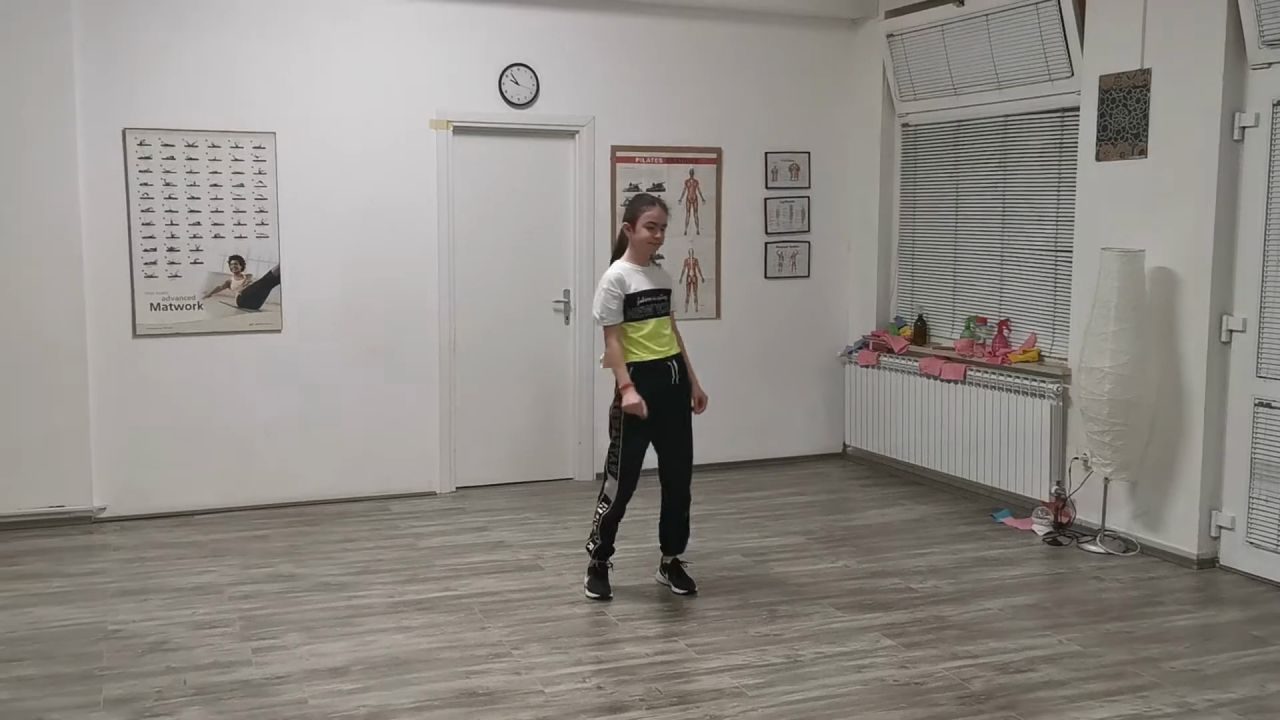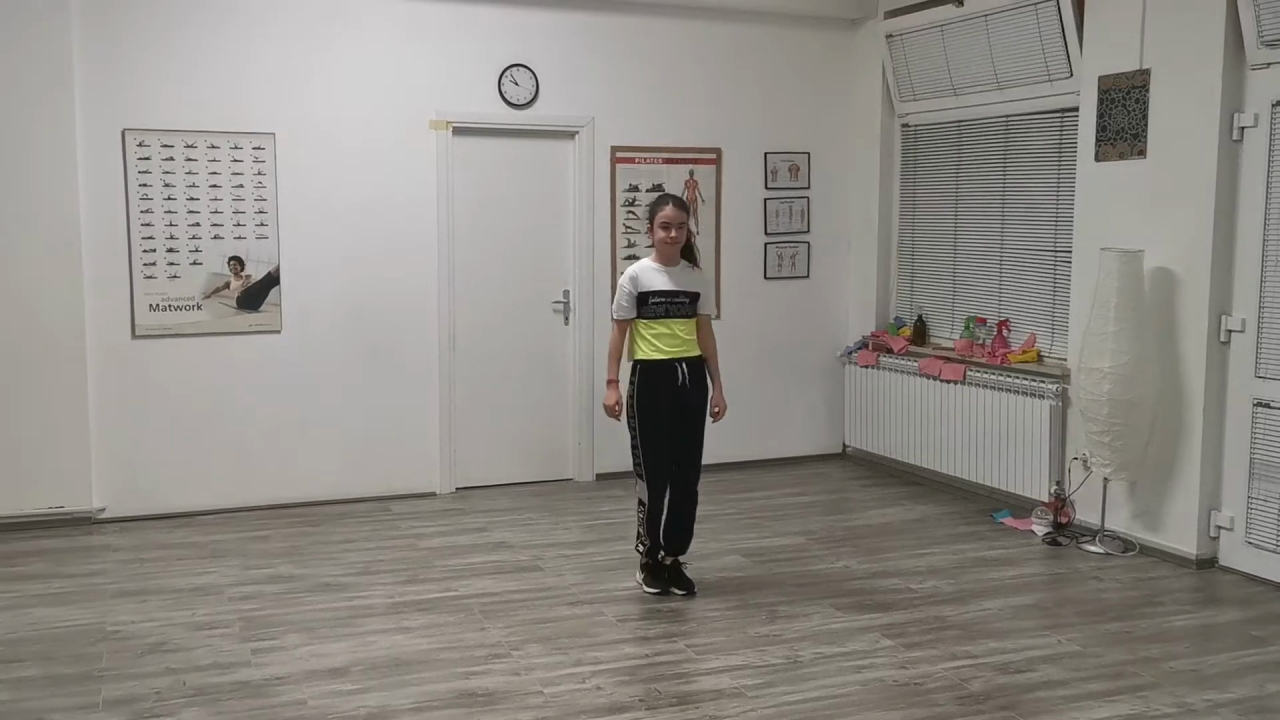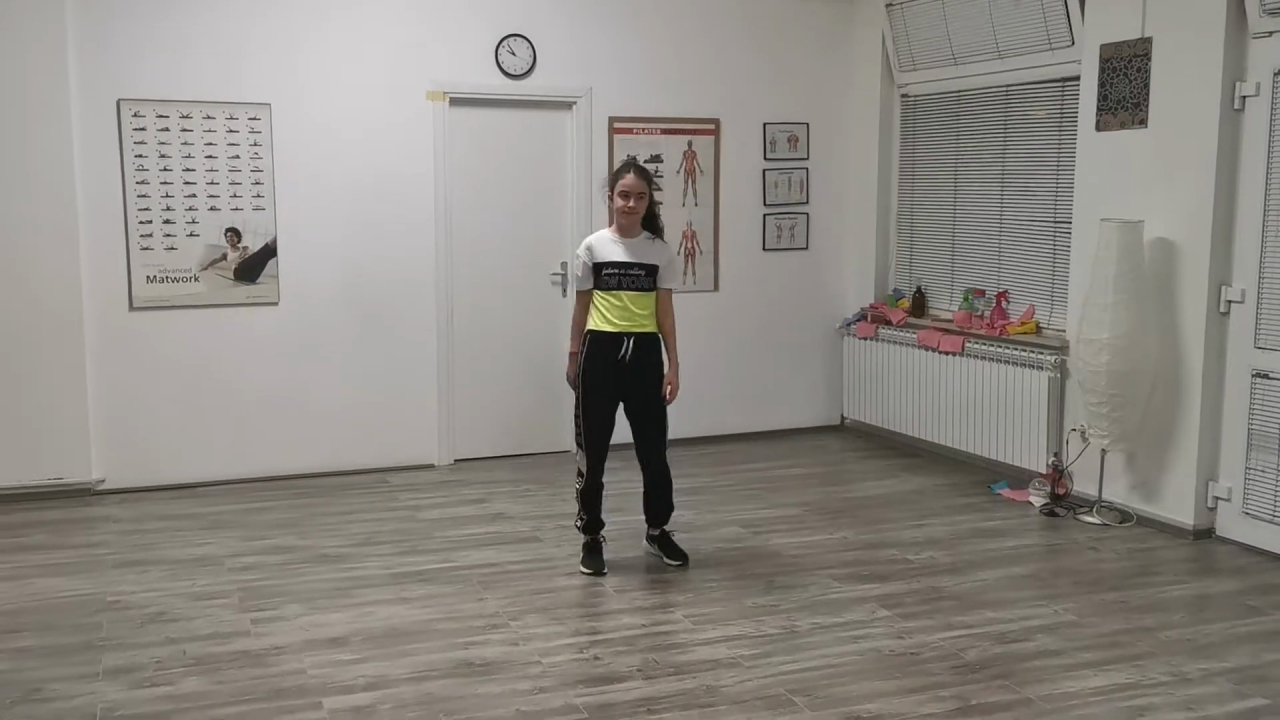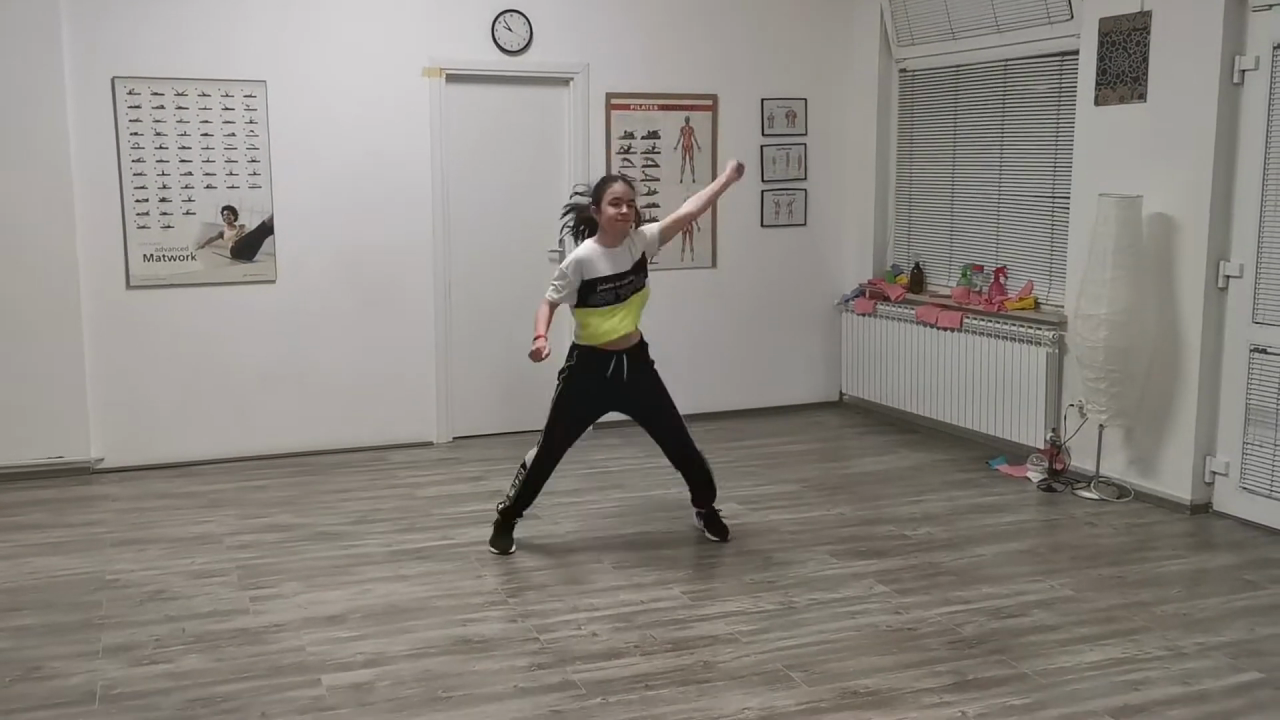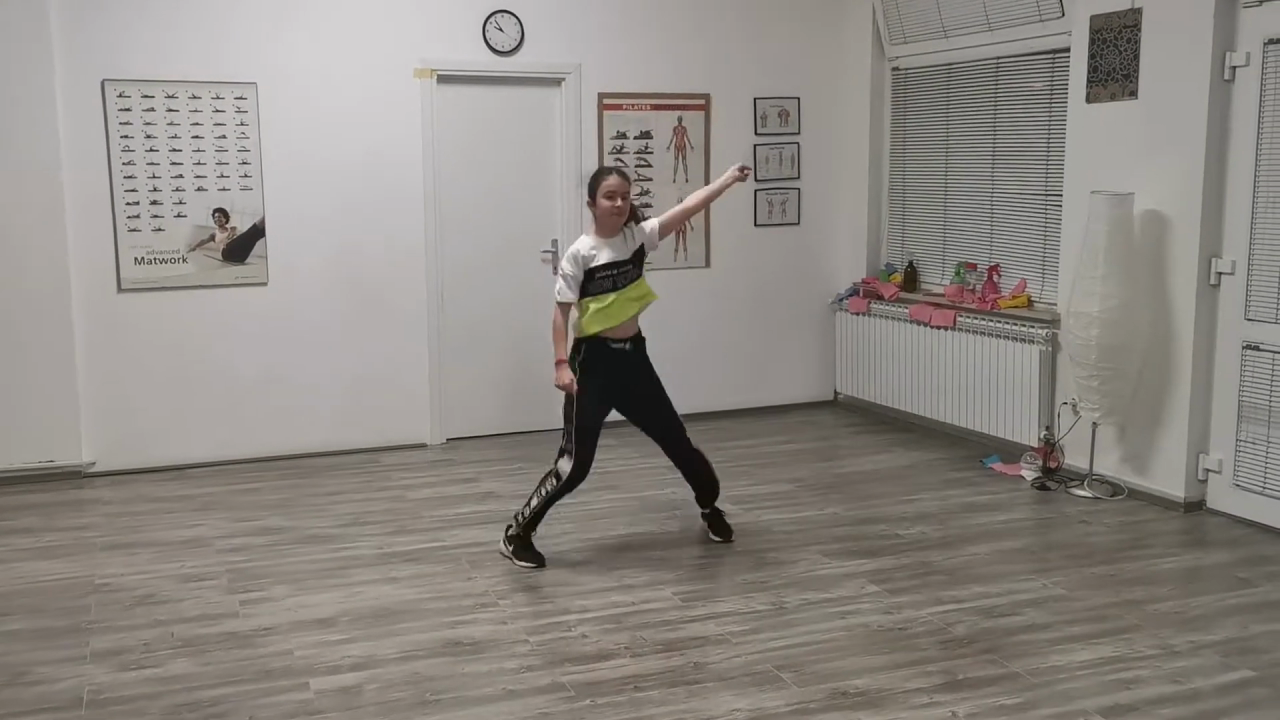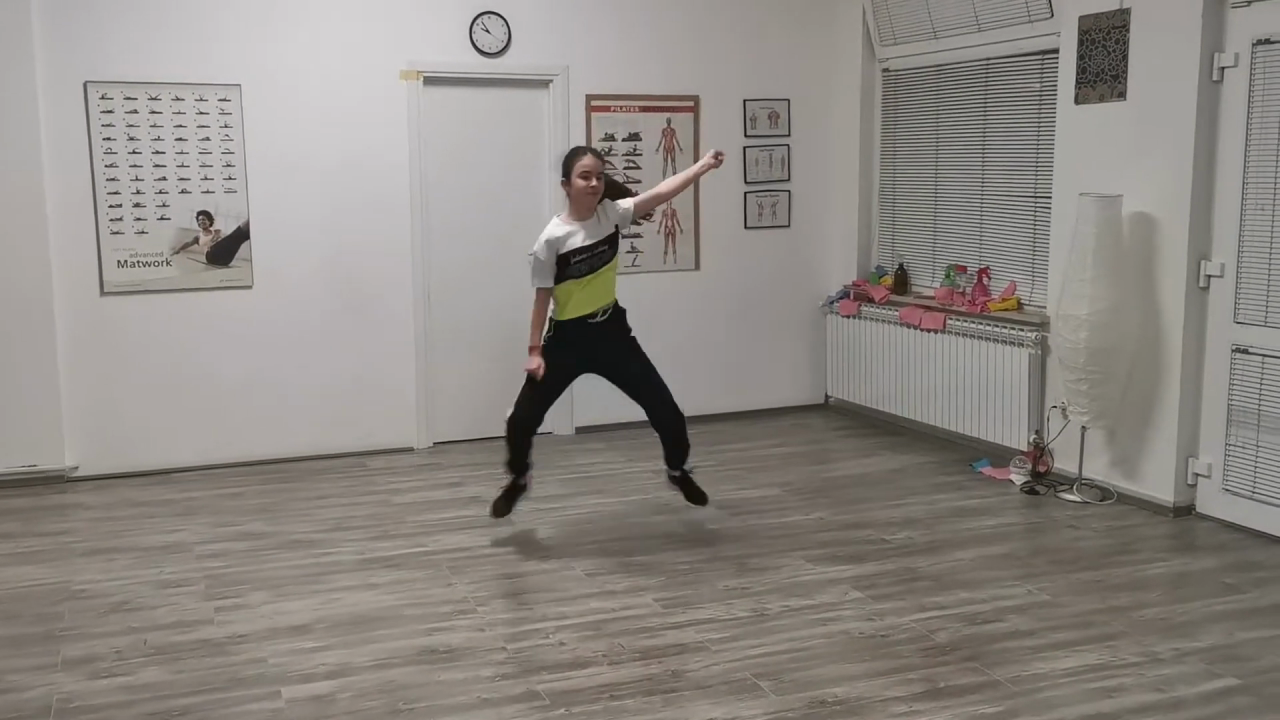
dt=0.7s
person 1, frame 1
left shoulder: (662, 275)
right shoulder: (615, 278)
right elbow: (613, 340)
left wrist: (693, 381)
right wrist: (626, 389)
left hip: (673, 379)
right hip: (640, 380)
left knee: (678, 475)
right knee: (622, 477)
left ankle: (671, 561)
right ankle: (598, 563)
person 1, frame 2
left shoulder: (696, 278)
right shoulder: (635, 276)
left elbow: (705, 334)
right elbow: (620, 332)
left wrist: (717, 386)
right wrist: (612, 384)
left hip: (691, 379)
right hip: (651, 379)
left knee: (687, 475)
right knee: (652, 474)
left ankle: (673, 559)
right ankle: (650, 560)
person 1, frame 3
left shoulder: (660, 251)
right shoulder: (593, 246)
left elbow: (665, 312)
right elbow: (582, 305)
left wrist: (673, 366)
right wrist: (574, 355)
left hip: (645, 353)
right hip: (601, 352)
left knee: (653, 448)
right knee: (592, 449)
left ankle: (657, 531)
right ankle: (591, 538)
person 1, frame 4
left shoulder: (642, 240)
right shoulder: (579, 261)
left elbow: (687, 214)
right elbow: (548, 304)
left wrist: (726, 179)
right wrist: (540, 339)
left hip: (635, 364)
right hip: (588, 366)
left knee: (679, 444)
right knee: (549, 450)
left ankle: (705, 507)
right ankle: (507, 518)
person 1, frame 5
left shoulder: (638, 235)
right shoulder: (577, 254)
left elbow: (686, 209)
right elbow: (563, 314)
left wrist: (729, 179)
right wrist: (562, 365)
left hip: (633, 357)
right hip: (592, 361)
left knee: (677, 442)
right knee: (576, 462)
left ankle: (710, 508)
right ankle: (518, 533)
person 1, frame 6
left shoulder: (613, 213)
right shoulder: (552, 238)
left elbow: (662, 194)
right elbow: (542, 296)
left wrist: (706, 163)
right wrist: (533, 350)
left hip: (612, 329)
right hip: (567, 335)
left knee: (663, 407)
right knee: (523, 419)
left ankle: (677, 470)
right ankle: (517, 479)
